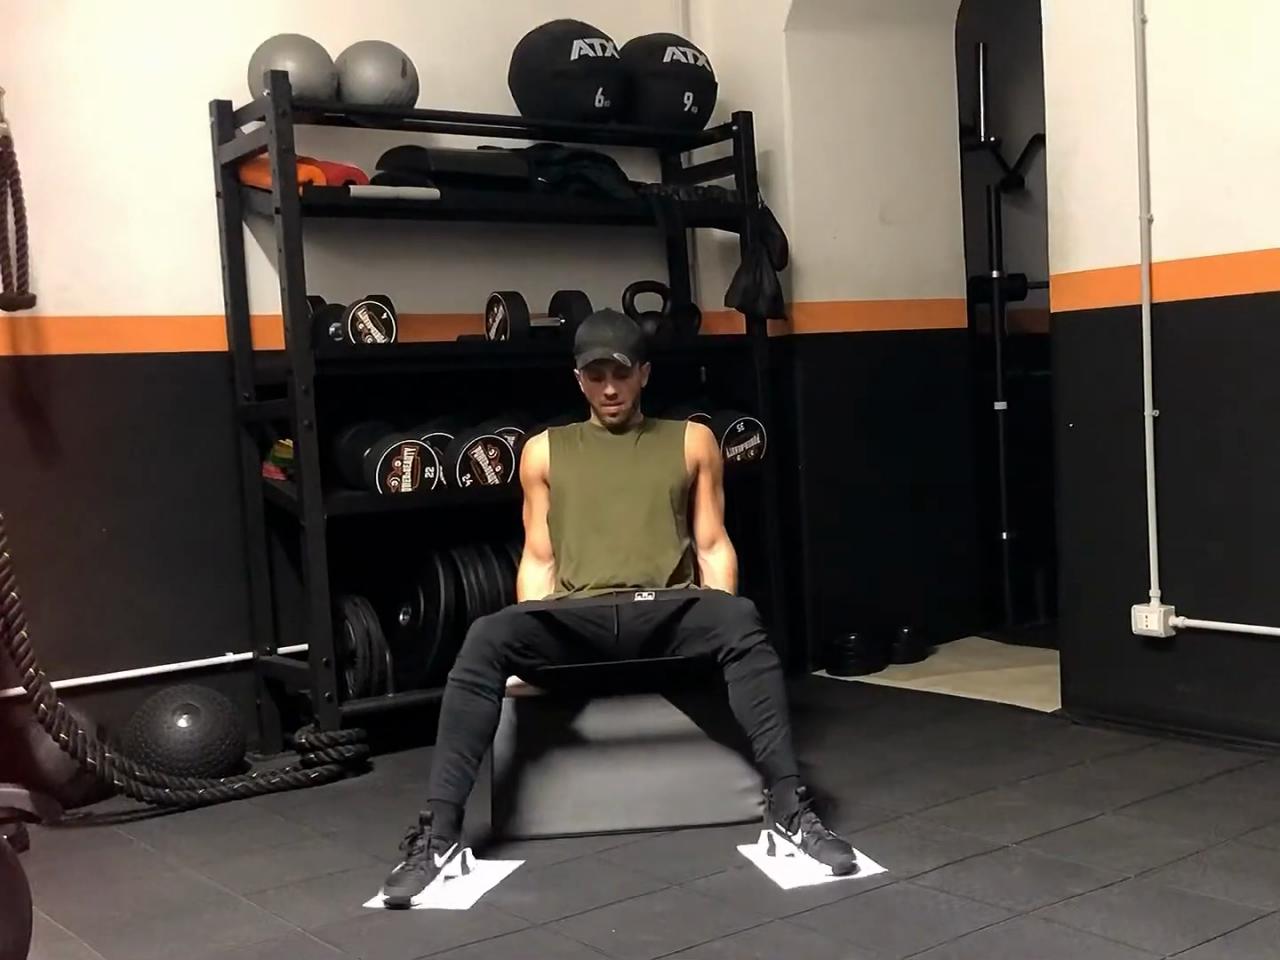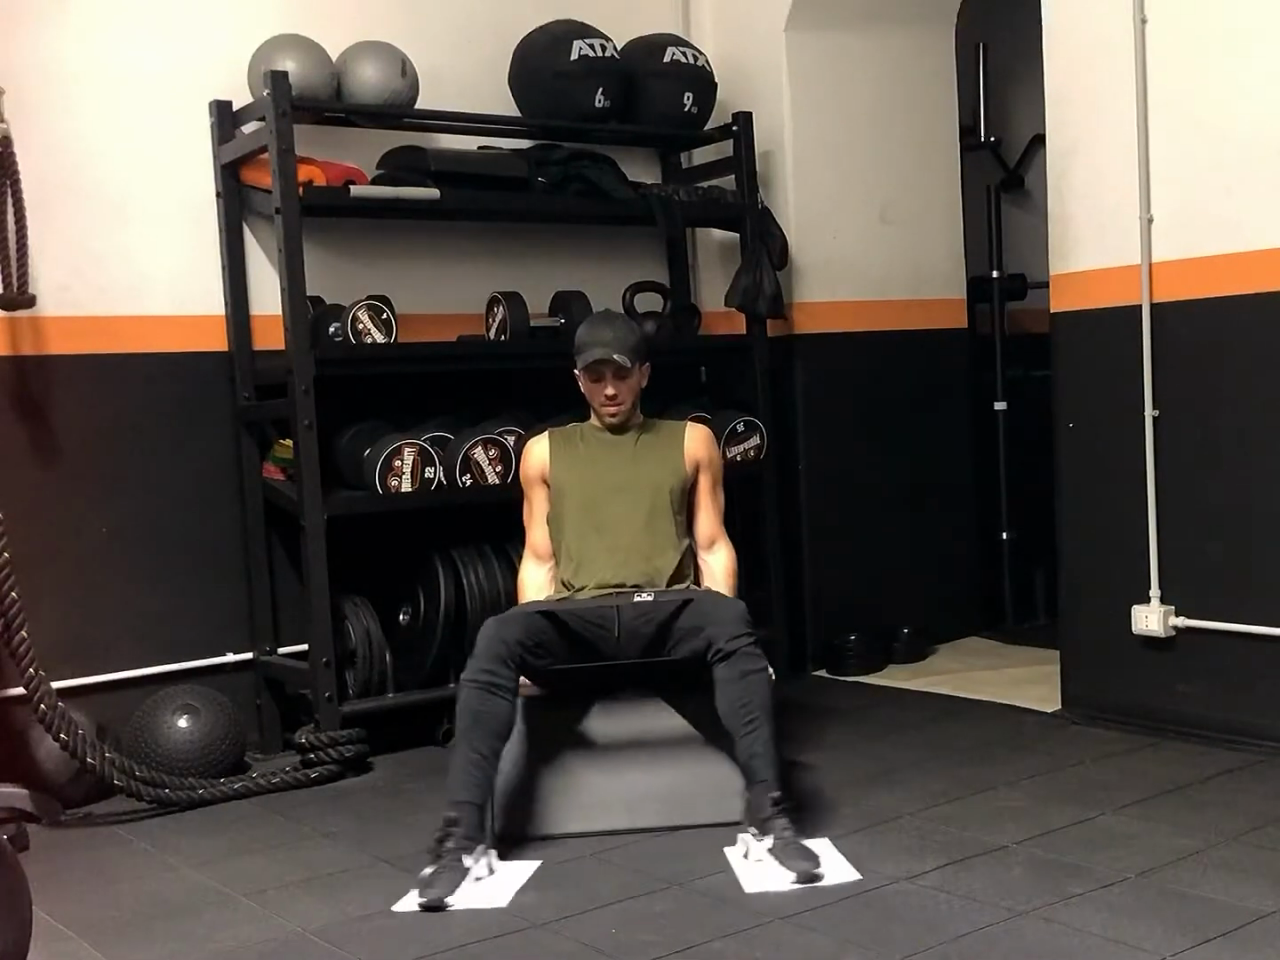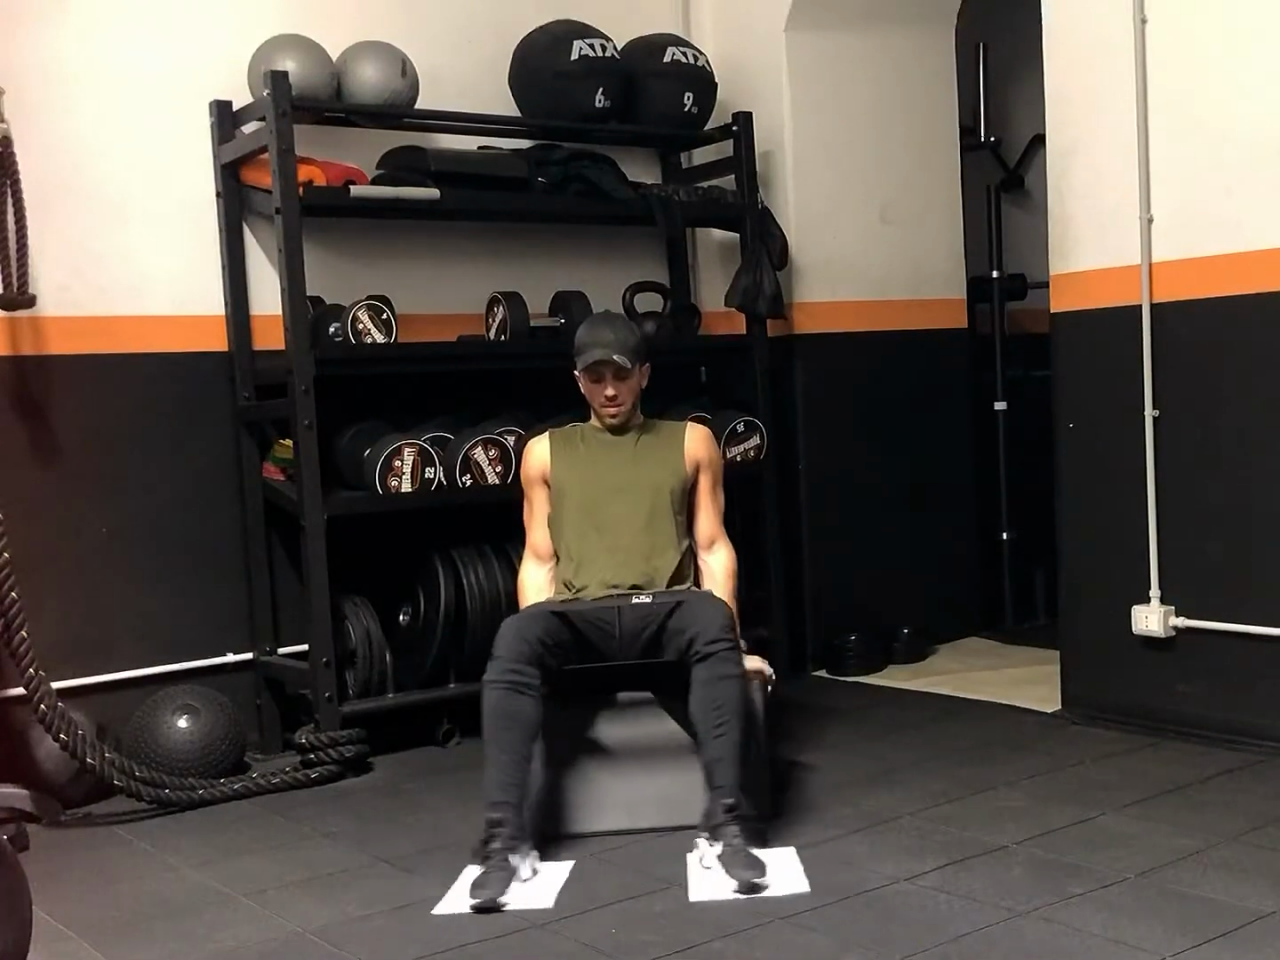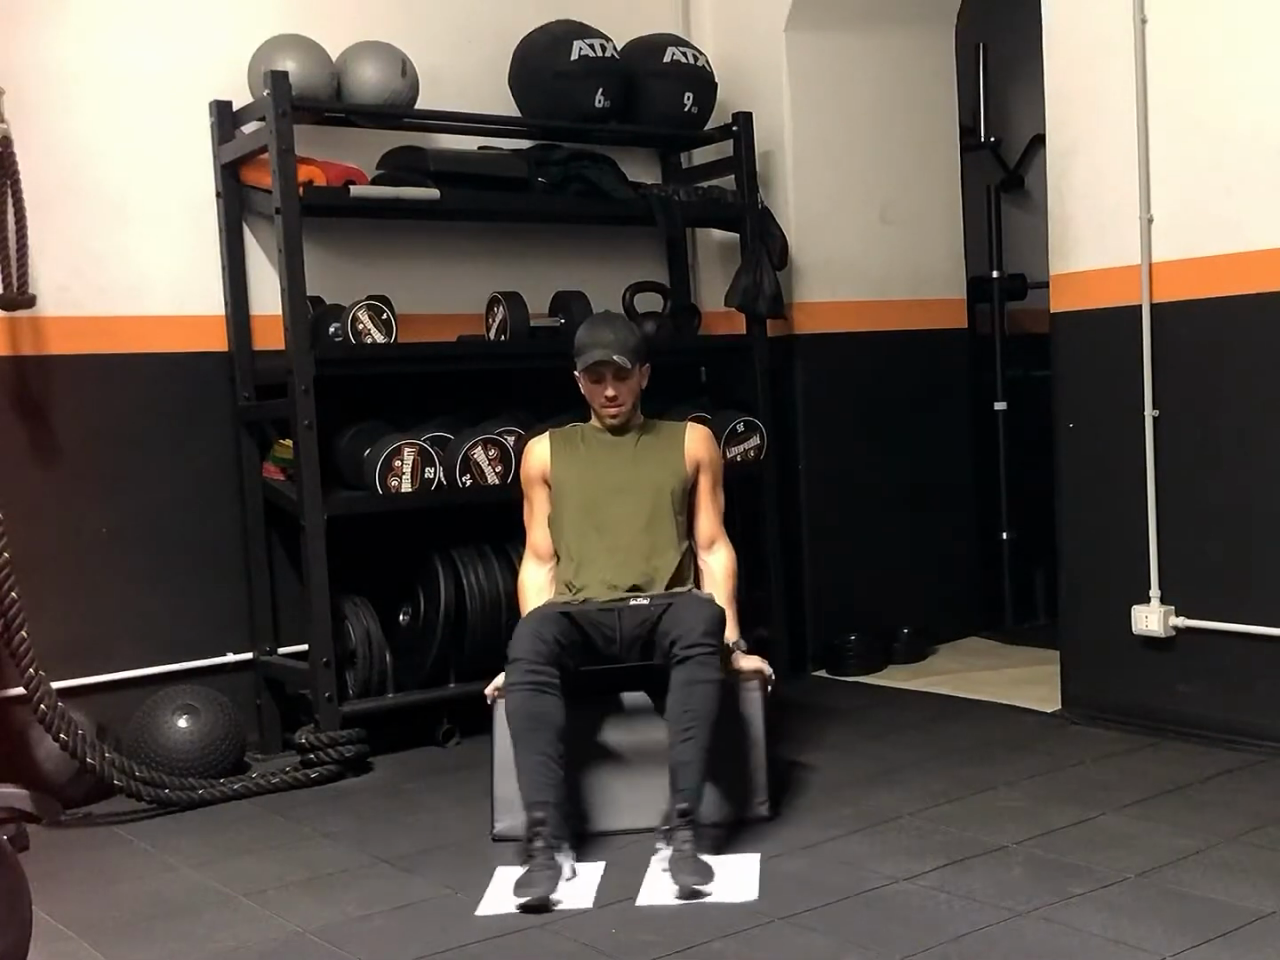
dt=0.1s
person 1, frame 1
left shoulder: (692, 441)
right shoulder: (544, 451)
left elbow: (713, 547)
right elbow: (538, 560)
left wrist: (727, 632)
right wrist: (525, 650)
left hip: (666, 611)
right hip: (578, 616)
left knee: (742, 618)
right knee: (486, 639)
left ankle: (790, 806)
right ankle: (437, 832)
person 1, frame 2
left shoulder: (691, 441)
right shoulder: (544, 451)
left elbow: (712, 547)
right elbow: (538, 559)
left wrist: (721, 633)
right wrist: (530, 649)
left hip: (665, 612)
right hip: (579, 617)
left knee: (733, 619)
right knee: (496, 639)
left ankle: (768, 812)
right ankle: (461, 835)
person 1, frame 3
left shoulder: (691, 441)
right shoulder: (545, 451)
left elbow: (712, 548)
right elbow: (539, 561)
left wrist: (733, 638)
right wrist: (526, 652)
left hip: (665, 611)
right hip: (581, 616)
left knee: (710, 618)
right knee: (514, 637)
left ankle: (725, 817)
right ankle: (506, 836)
person 1, frame 4
left shoulder: (692, 441)
right shoulder: (545, 452)
left elbow: (713, 549)
right elbow: (539, 561)
left wrist: (731, 641)
right wrist: (538, 652)
left hip: (665, 612)
right hip: (583, 619)
left knee: (702, 622)
right knee: (529, 637)
left ankle: (685, 824)
right ankle: (544, 835)
